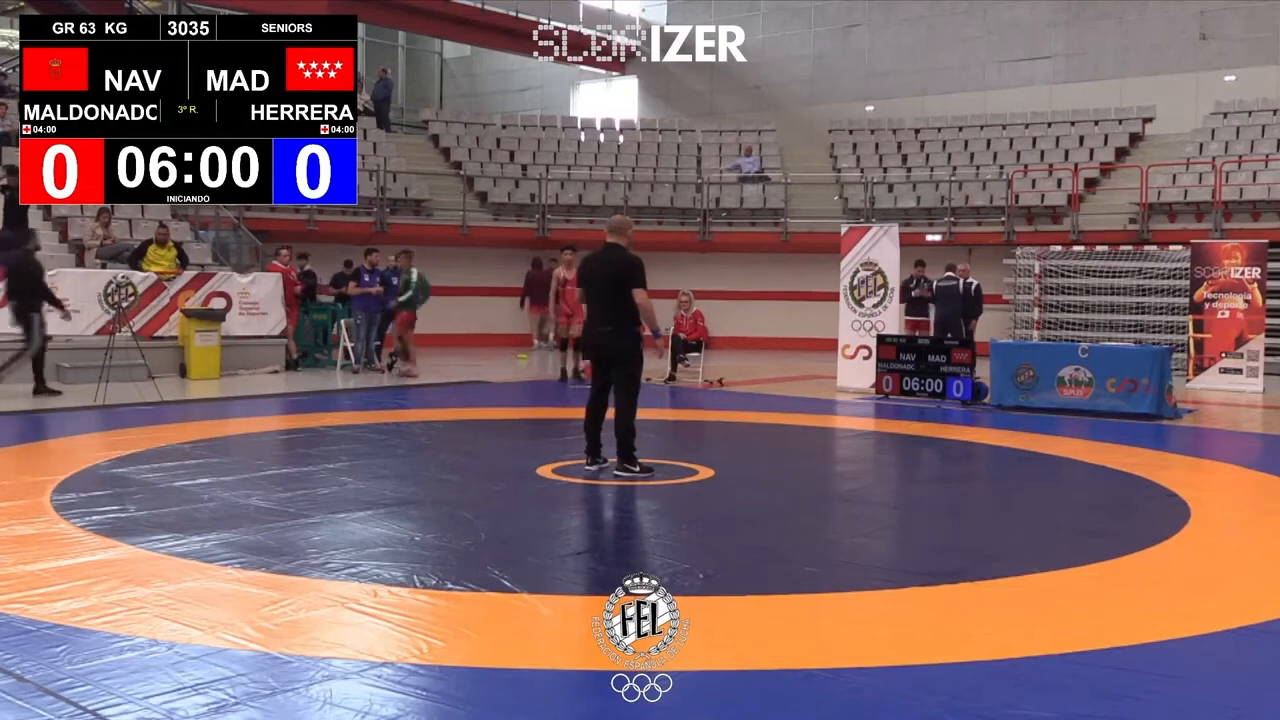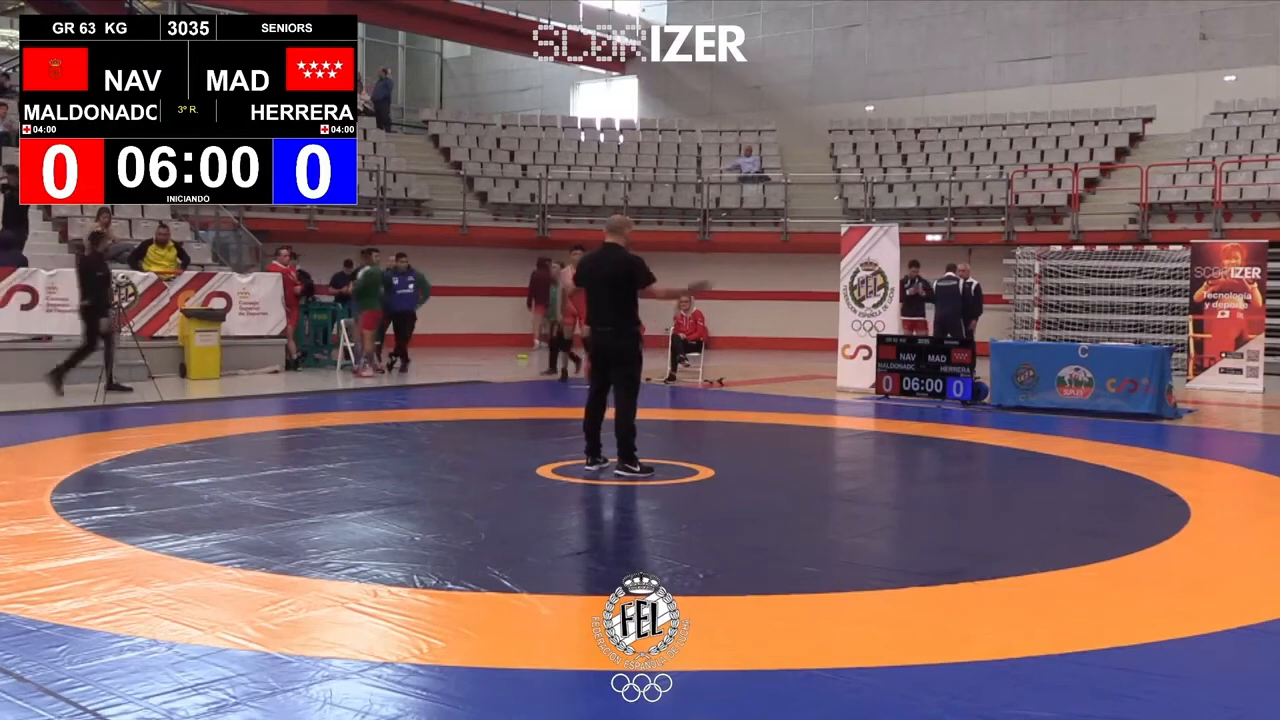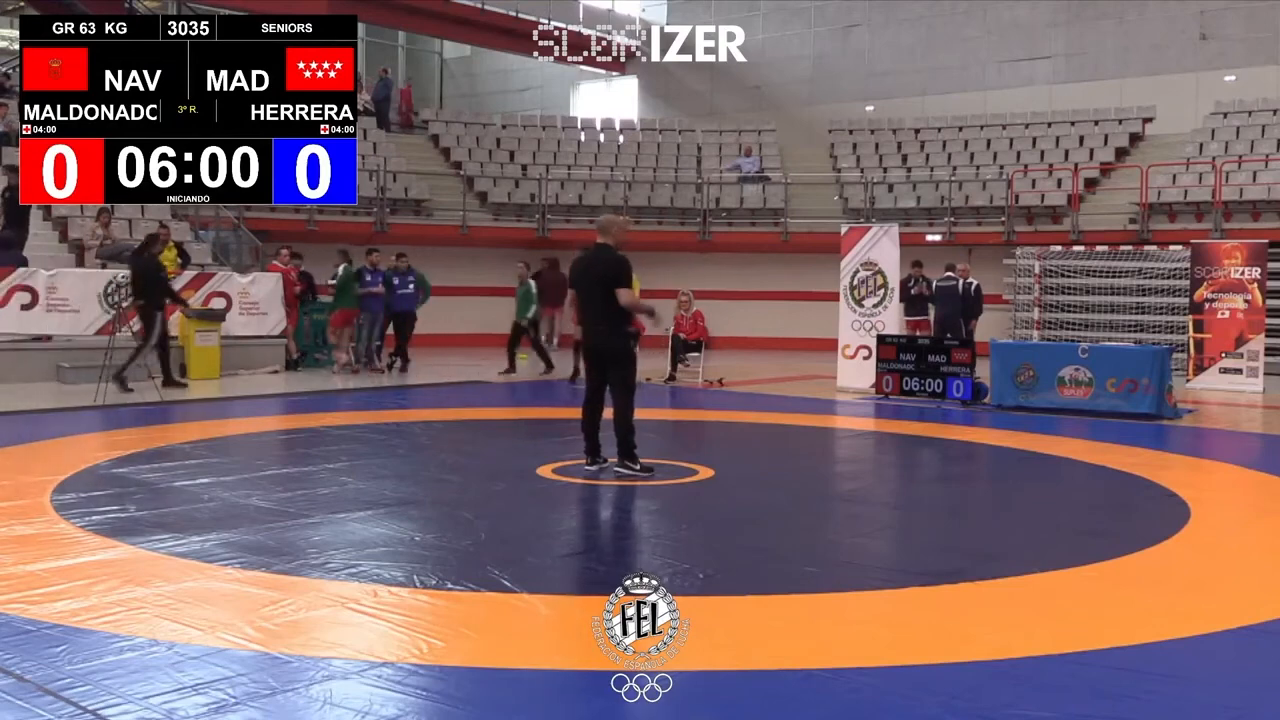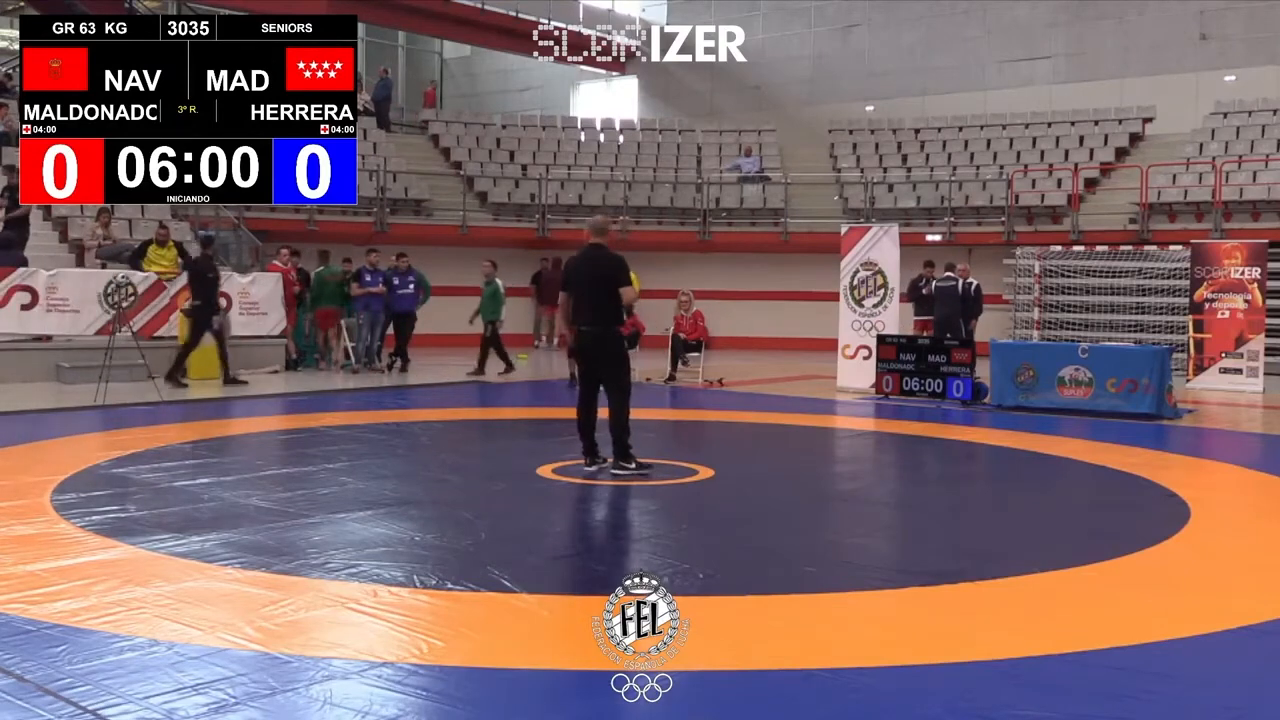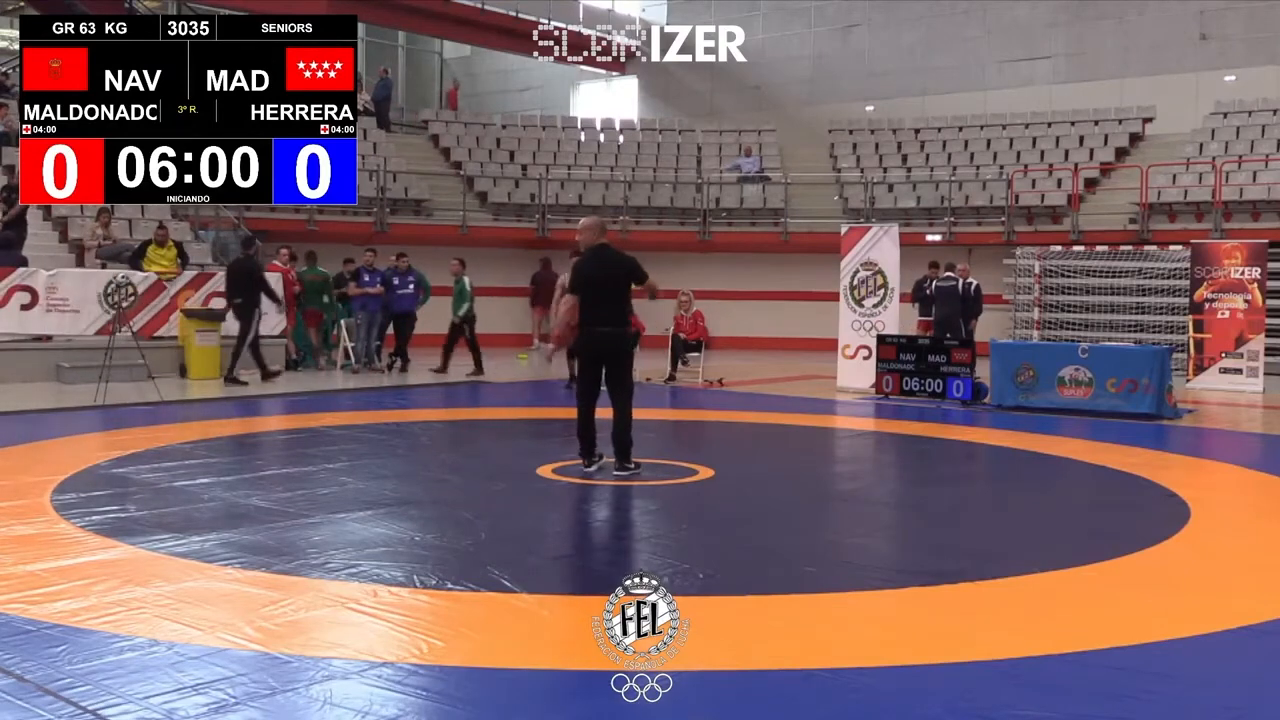
dt=0.5s
person 1, frame 1
left shoulder: (588, 262)
right shoulder: (631, 262)
left elbow: (581, 298)
right elbow: (640, 300)
right wrist: (656, 333)
left hip: (597, 336)
right hip: (624, 337)
left knee: (597, 395)
right knee: (625, 398)
left ankle: (593, 455)
right ankle: (626, 460)
person 1, frame 2
left shoulder: (587, 262)
right shoulder: (631, 261)
left elbow: (574, 288)
right elbow: (656, 292)
right wrist: (690, 289)
left hip: (598, 336)
right hip: (624, 338)
left knee: (596, 394)
right knee: (625, 398)
left ankle: (592, 455)
right ankle: (626, 460)
person 1, frame 3
left shoulder: (579, 263)
right shoulder: (618, 261)
left elbow: (572, 300)
right elbow: (626, 300)
right wrist: (647, 309)
left hip: (590, 336)
right hip: (615, 337)
left knee: (593, 395)
right knee: (623, 396)
left ankle: (592, 455)
right ankle: (626, 458)
person 1, frame 4
left shoulder: (573, 263)
right shoulder: (615, 261)
left elbow: (563, 302)
right elbow: (629, 298)
left wrist: (568, 331)
right wrist: (620, 303)
left hip: (582, 336)
right hip: (608, 336)
left knee: (587, 396)
right knee: (618, 396)
left ankle: (591, 456)
right ankle: (622, 458)
person 1, frame 5
left shoulder: (582, 265)
right shoulder: (626, 261)
right elbow: (651, 288)
right wrist: (654, 293)
left hip: (589, 337)
right hip: (619, 337)
left knee: (586, 398)
right knee: (622, 400)
left ankle: (588, 456)
right ankle: (623, 459)
